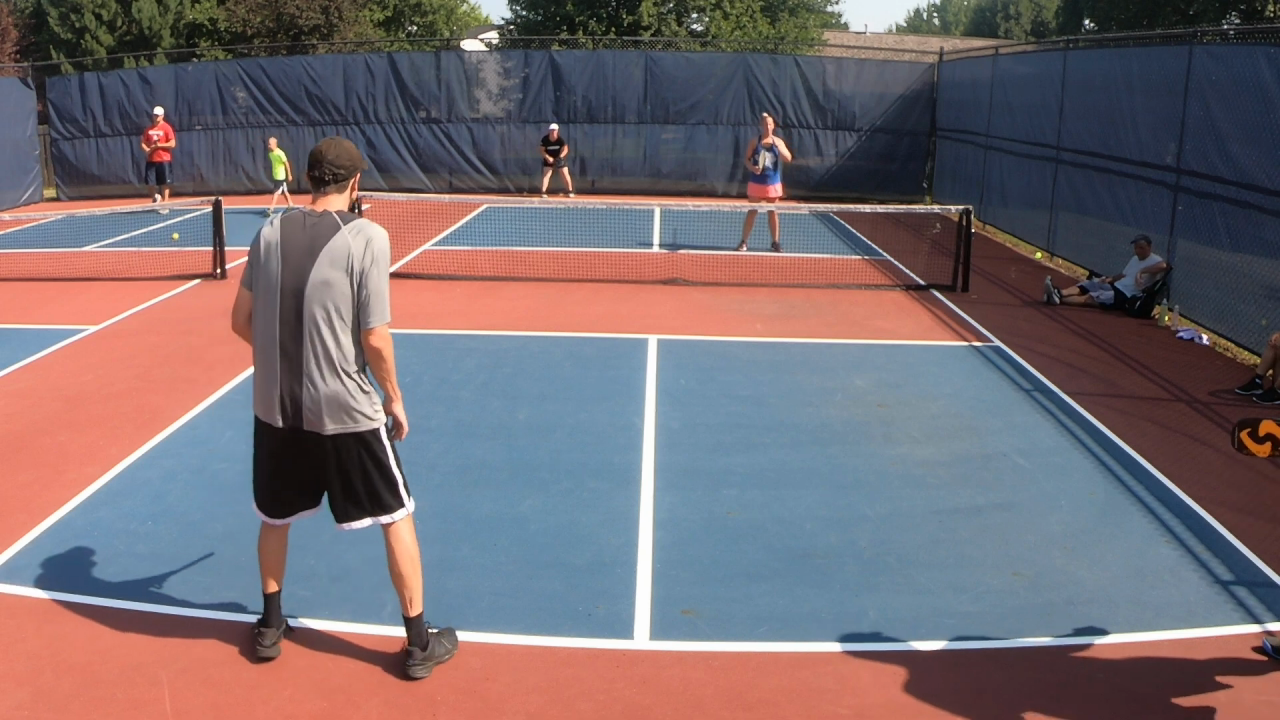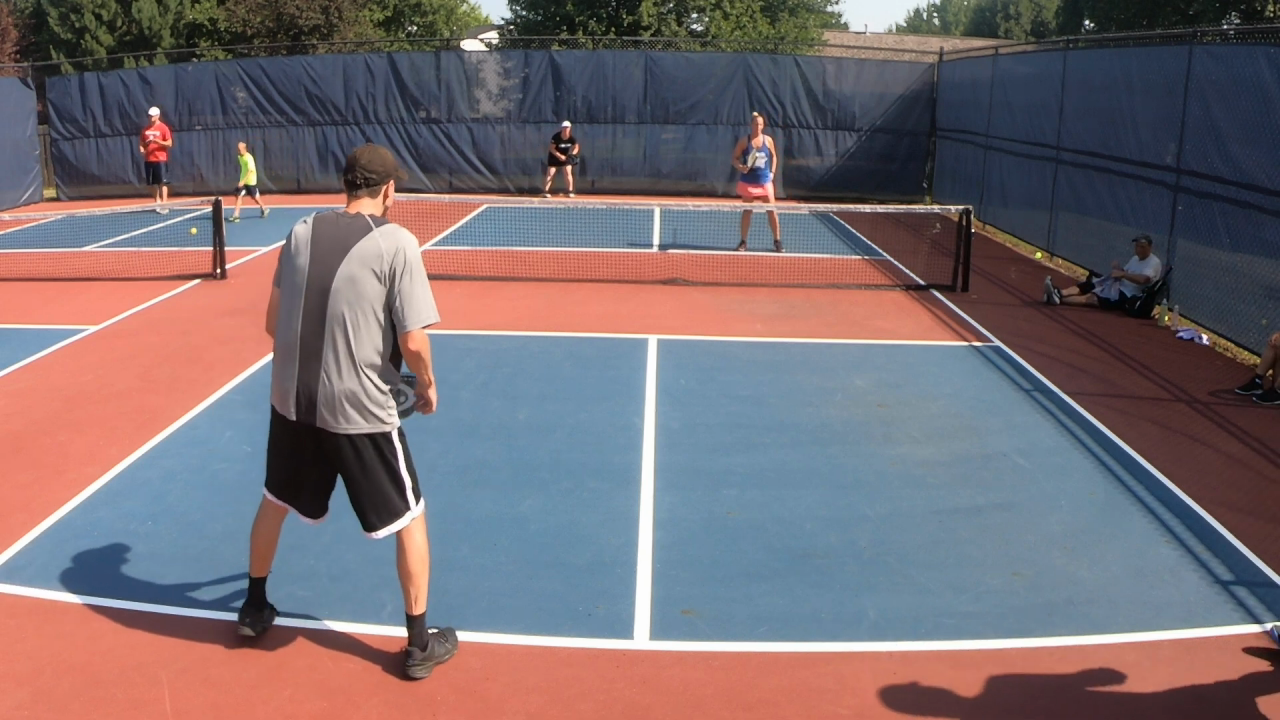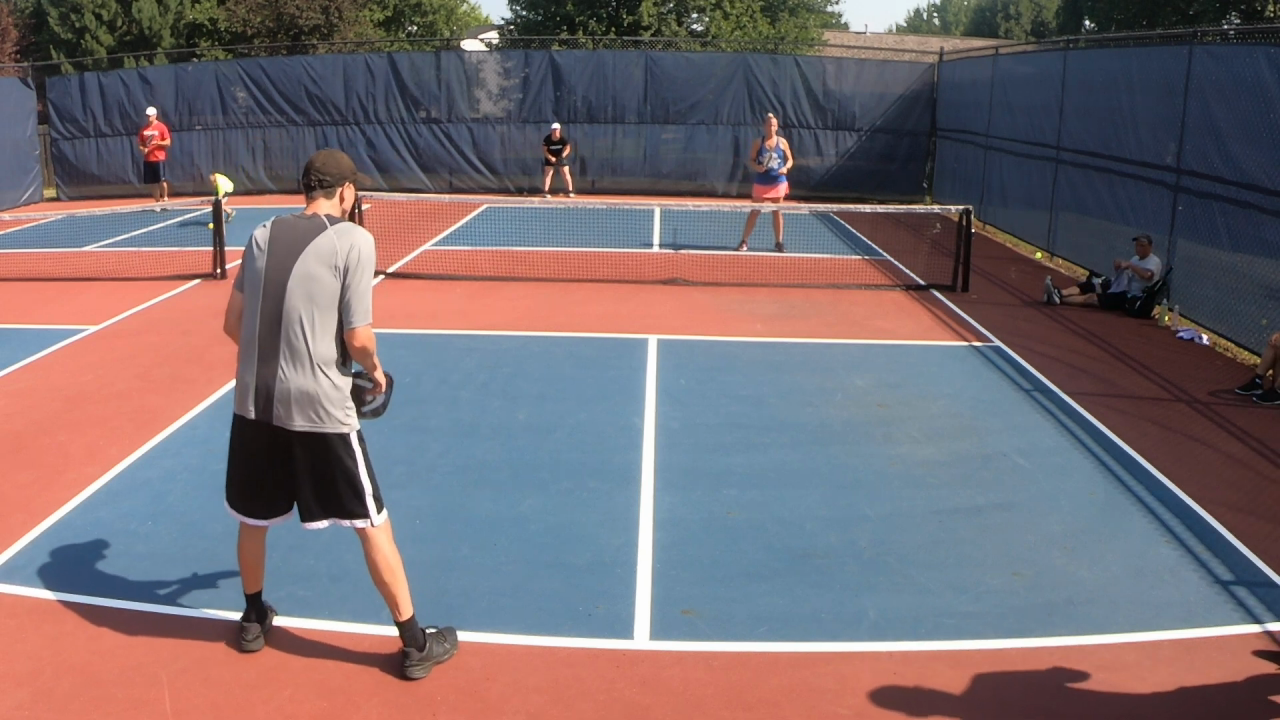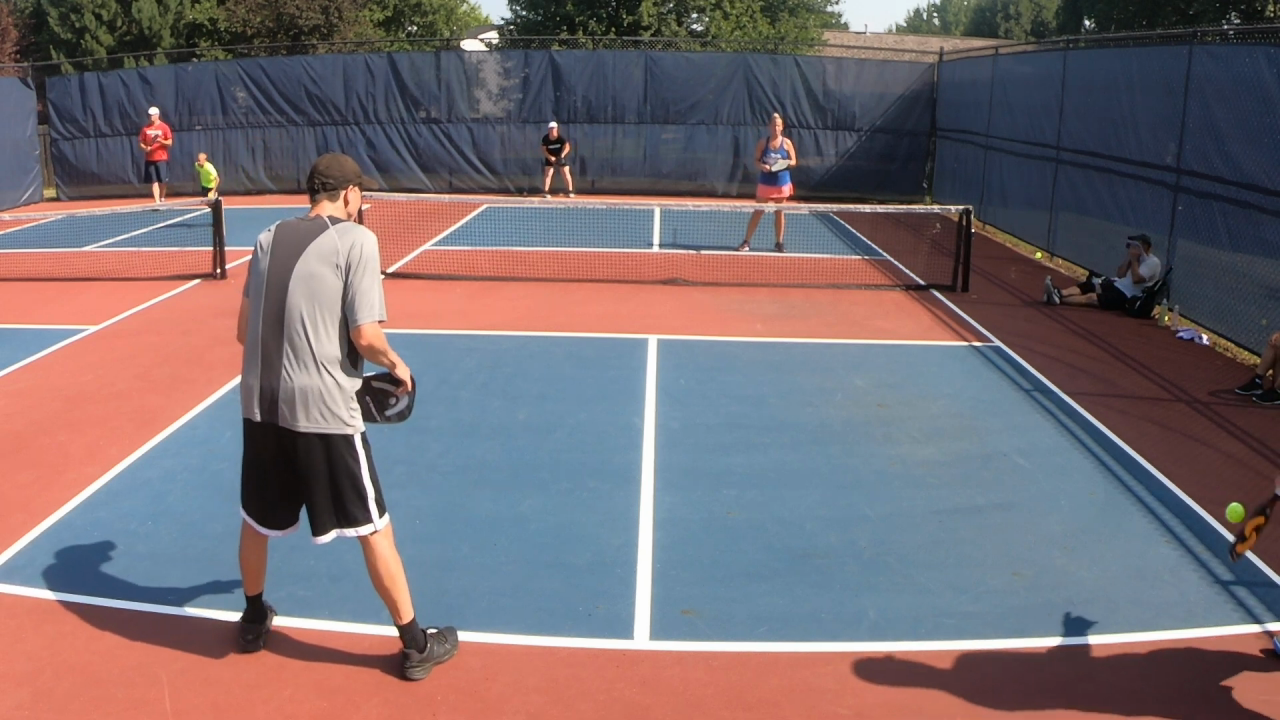
dt=0.5s
person 1, frame 1
left shoulder: (271, 231)
right shoulder: (367, 236)
left elbow: (242, 321)
right elbow: (374, 339)
right wrist: (394, 399)
left hip: (276, 404)
right hip: (347, 409)
left knee: (275, 516)
right knee: (397, 517)
left ankle: (270, 624)
right ankle: (419, 642)
person 1, frame 2
left shoulder: (301, 233)
right shoulder: (396, 243)
left elbow: (273, 322)
right elbow: (413, 342)
right wrist: (427, 386)
left hip: (293, 399)
right hip: (362, 409)
left knee: (274, 501)
right knee: (410, 518)
left ankle: (254, 606)
right ankle: (420, 643)
person 1, frame 3
left shoulder: (263, 235)
right shoulder: (353, 240)
left elbow: (233, 323)
right elbow: (357, 339)
right wrist: (375, 370)
left hip: (254, 401)
right hip: (320, 407)
left knee: (253, 514)
right knee: (373, 523)
left ankle: (253, 618)
right ankle: (415, 643)
person 1, frame 4
left shoulder: (268, 239)
right shoulder: (355, 240)
left elbow: (245, 330)
right elbow: (365, 337)
right wrist: (396, 365)
left hip: (260, 403)
right hip: (324, 409)
left knee: (257, 517)
right knee: (373, 528)
left ankle: (253, 618)
right ankle: (415, 645)
